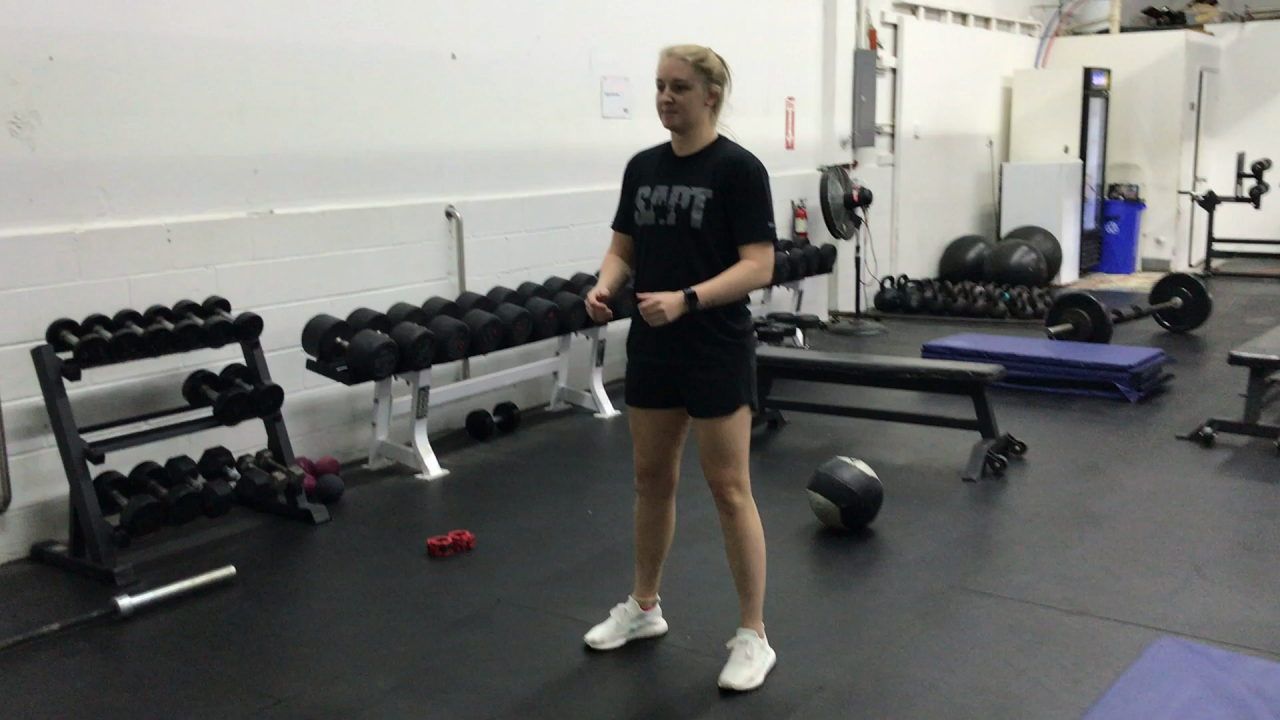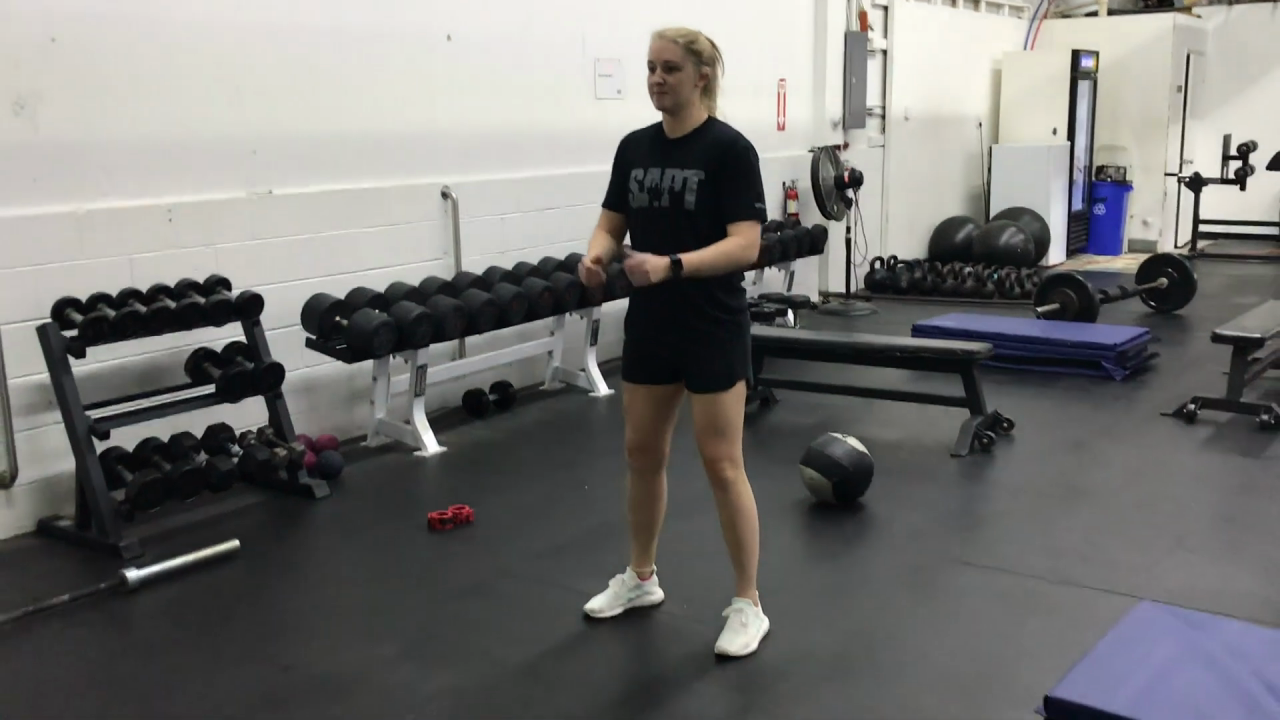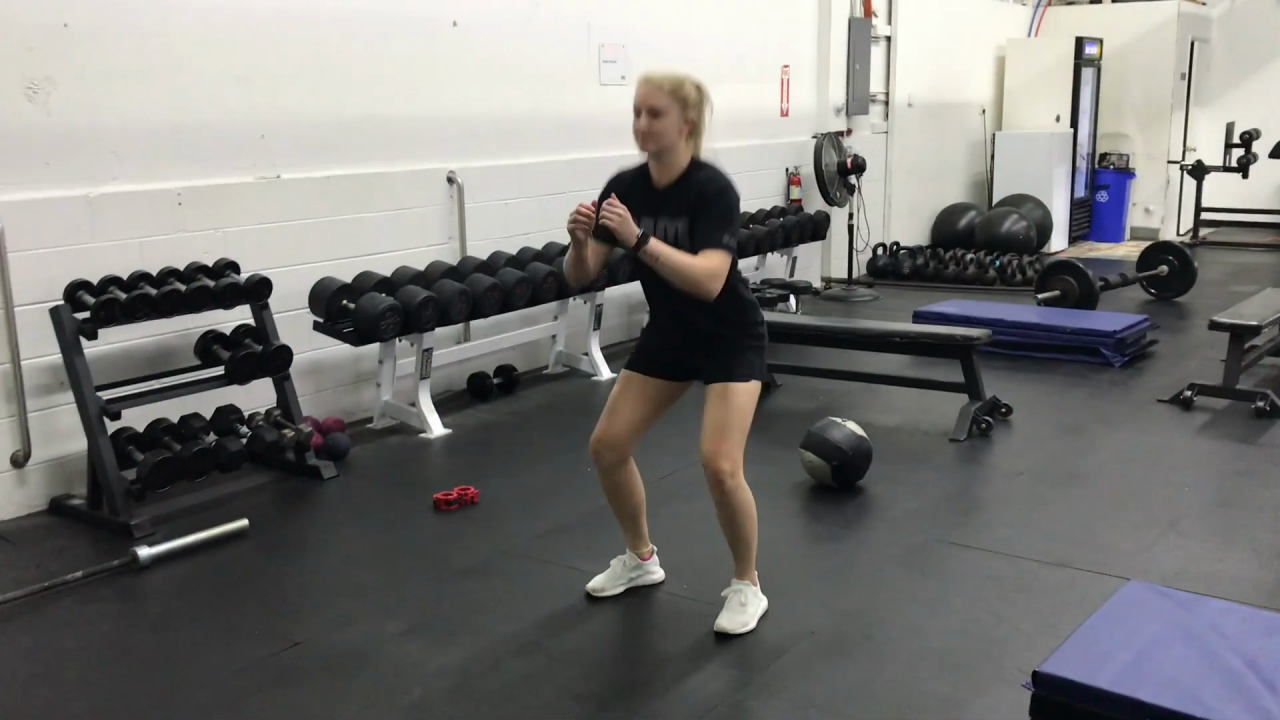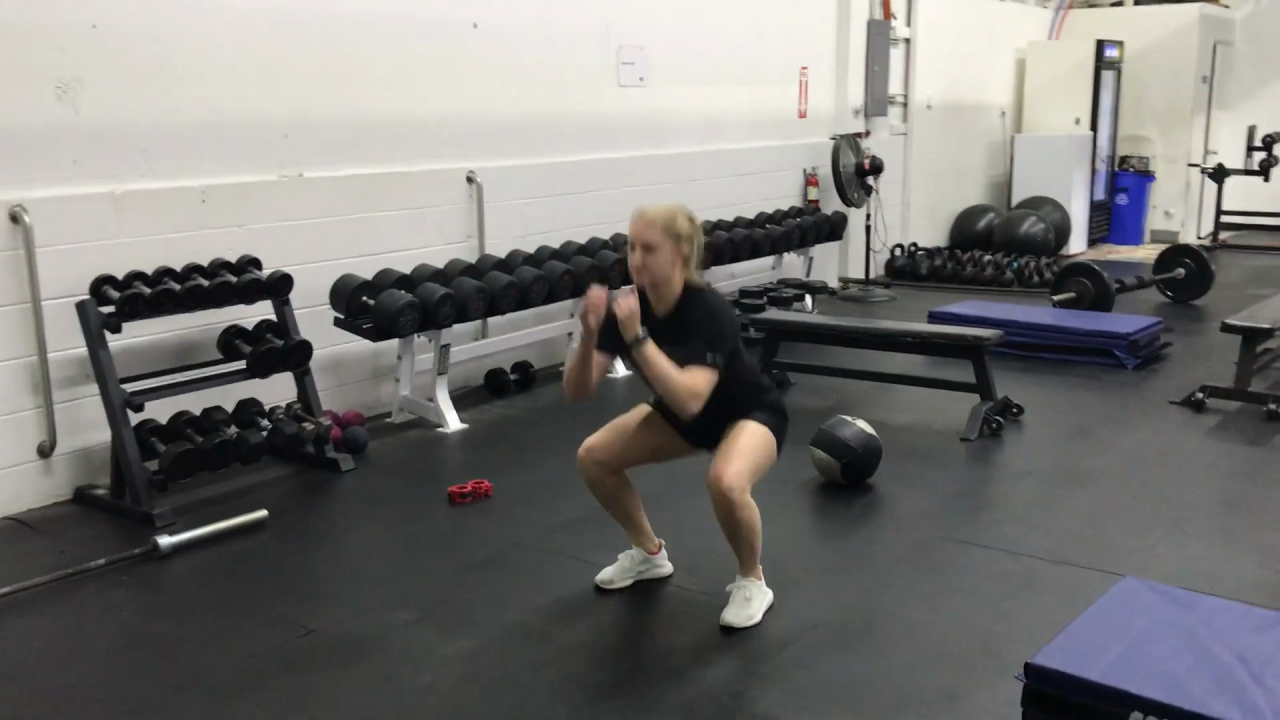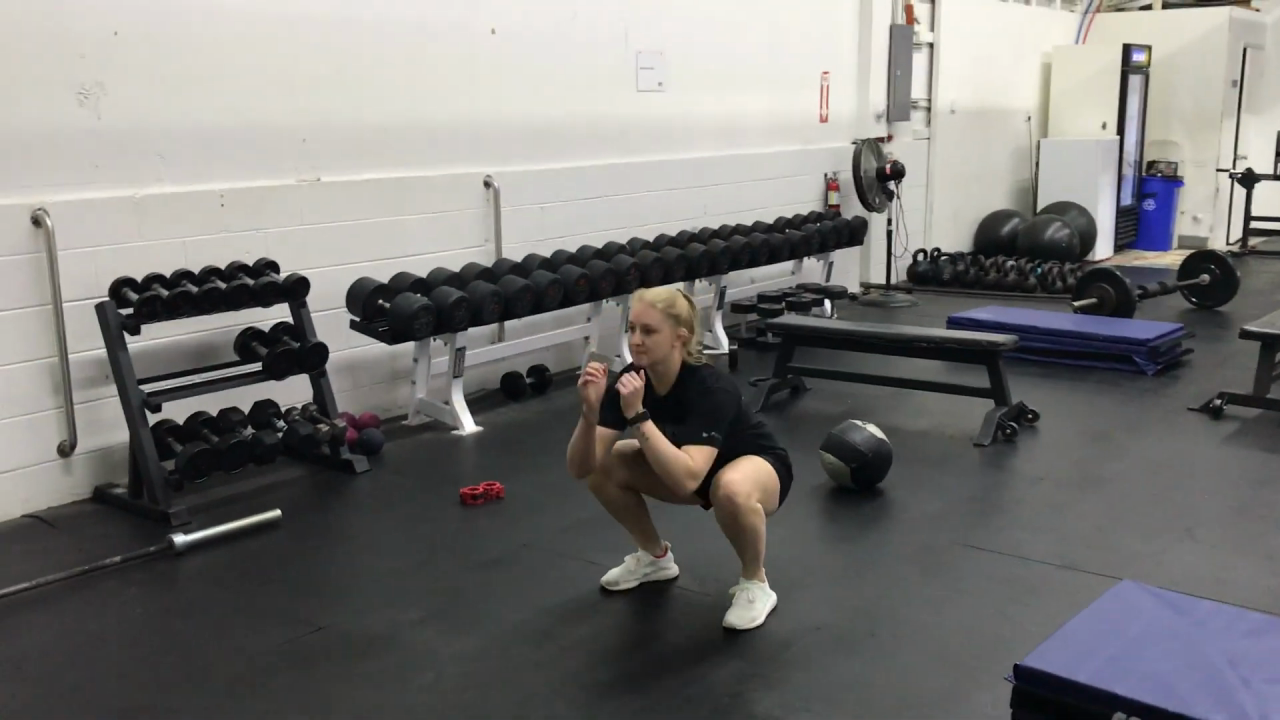
dt=0.3s
person 1, frame 1
left shoulder: (738, 168)
right shoulder: (642, 167)
left elbow: (758, 267)
right elbow: (623, 250)
left wrist: (686, 300)
right wrist: (603, 289)
left hip: (717, 353)
right hip: (650, 349)
left knee: (728, 488)
right knee: (651, 480)
left ankle: (753, 636)
right ankle: (643, 608)
person 1, frame 2
left shoulder: (728, 148)
right shoulder: (633, 147)
left elbow: (746, 245)
right elbow: (610, 226)
left wrist: (671, 265)
right wrist: (595, 255)
left hip: (713, 329)
right hip: (648, 326)
left knee: (720, 463)
right knee: (642, 455)
left ankle: (748, 604)
right ankle: (640, 577)
person 1, frame 3
left shoulder: (713, 188)
right shoulder: (624, 187)
left elbow: (707, 283)
right elbow: (580, 275)
left wrist: (636, 239)
right wrist: (581, 237)
left hip: (731, 342)
right hip: (667, 337)
left knee: (719, 465)
right knee: (607, 448)
left ankle: (747, 585)
right ankle: (640, 559)
person 1, frame 4
left shoulder: (710, 312)
right shoulder: (629, 303)
left elbow: (689, 400)
right elbow: (576, 391)
left wrist: (637, 337)
right wrist: (589, 335)
left hip: (750, 412)
right hip: (681, 410)
left knee: (725, 482)
right knee: (592, 458)
left ankle: (752, 581)
right ankle: (649, 552)
person 1, frame 5
left shoulder: (711, 389)
right shoulder: (630, 383)
left elbow: (686, 481)
right elbow: (579, 469)
left wrist: (637, 415)
right wrist: (589, 411)
left hip: (758, 462)
left knee: (730, 488)
right knee: (602, 471)
left ankle: (755, 583)
right ankle: (655, 556)
